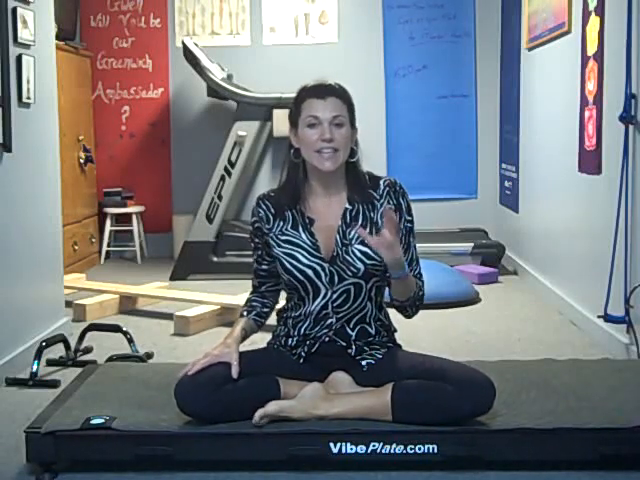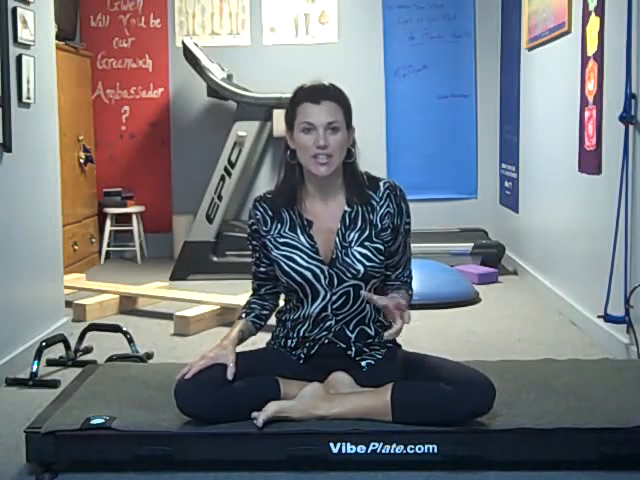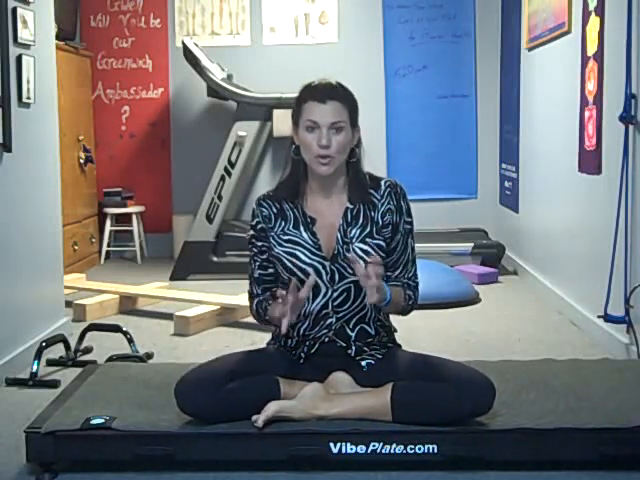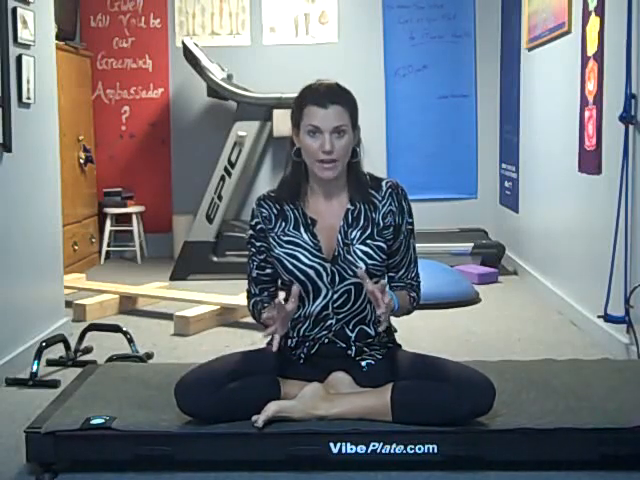
dt=0.7s
person 1, frame 1
left shoulder: (386, 196)
right shoulder: (270, 209)
left elbow: (409, 302)
left wrist: (395, 262)
right wrist: (233, 339)
left hip: (371, 355)
right hip: (295, 354)
left knee: (477, 392)
right knee: (192, 392)
left ankle: (318, 404)
right ankle: (335, 391)
person 1, frame 2
left shoulder: (385, 198)
right shoulder: (268, 210)
left elbow: (399, 282)
left wrist: (394, 303)
right wrist: (230, 341)
left hip: (370, 355)
right hip: (294, 355)
left knee: (477, 393)
right knee: (192, 393)
left ankle: (317, 405)
right ankle: (335, 390)
person 1, frame 3
left shoulder: (387, 198)
right shoulder: (270, 208)
left elbow: (408, 299)
right elbow: (259, 305)
left wrist: (380, 292)
right wrist: (282, 310)
left hip: (371, 355)
right hip: (295, 355)
left knee: (477, 392)
right knee: (192, 392)
left ankle: (319, 404)
right ankle: (337, 391)
person 1, frame 4
left shoulder: (388, 198)
right shoulder: (270, 209)
left elbow: (410, 292)
right elbow: (258, 297)
left wrist: (388, 302)
right wrist: (276, 317)
left hip: (372, 356)
right hip: (295, 356)
left knee: (477, 392)
right knee: (193, 392)
left ankle: (317, 404)
right ankle: (335, 391)
